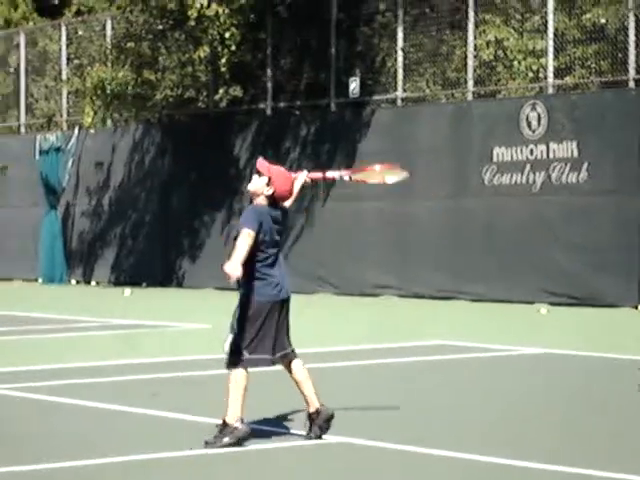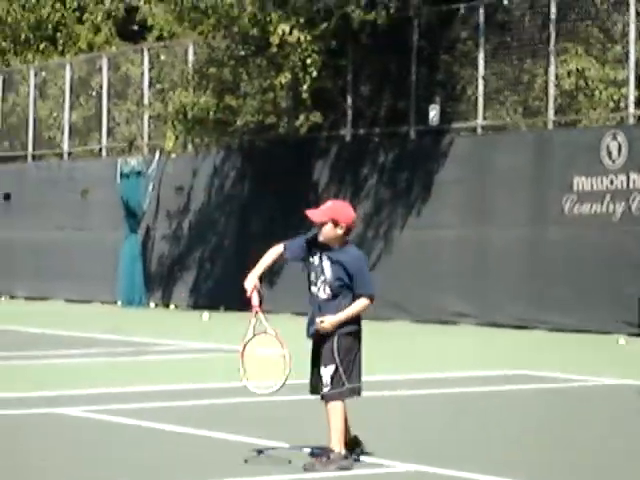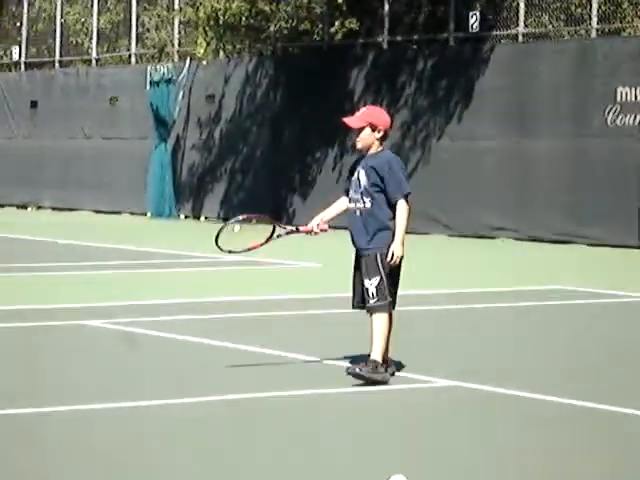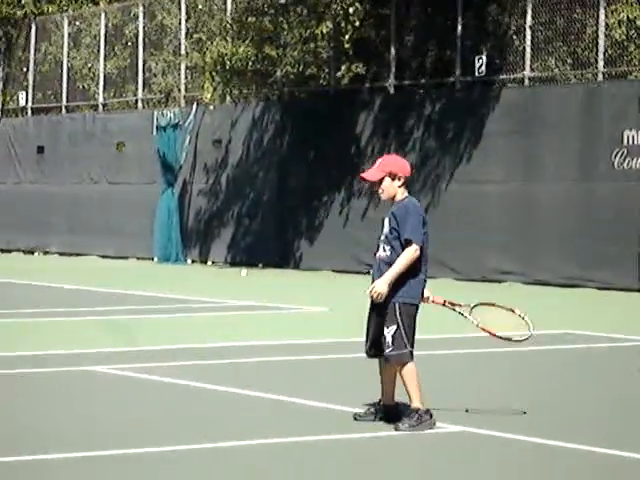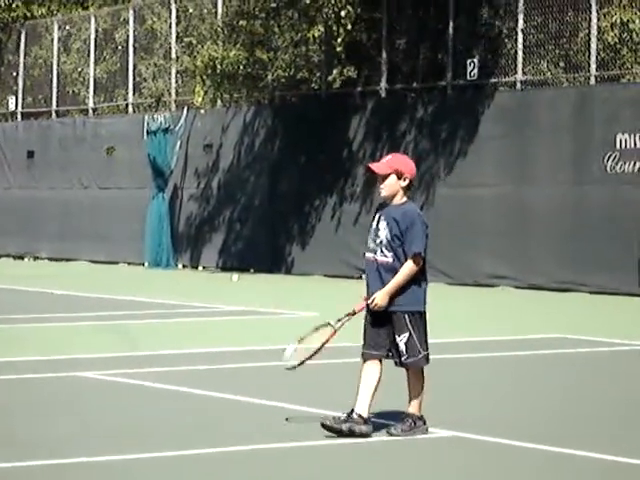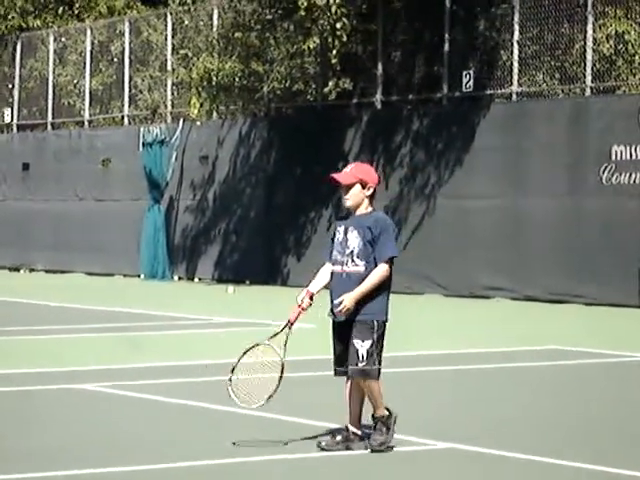
dt=0.5s
person 1, frame 1
left shoulder: (254, 213)
right shoulder: (277, 212)
left elbow: (247, 234)
right elbow: (286, 202)
left wrist: (235, 261)
right wrist: (297, 183)
left hip: (257, 297)
right hip: (278, 294)
left knee: (237, 358)
right knee: (287, 355)
left ankle: (233, 424)
right ankle: (317, 410)
person 1, frame 2
left shoulder: (354, 259)
right shoulder: (312, 243)
left elbow: (366, 298)
right elbow: (280, 249)
left wrist: (337, 319)
right wrist: (255, 274)
left hip: (341, 332)
right hip: (320, 331)
left knee: (333, 390)
right knee: (327, 390)
left ankle: (338, 453)
right ankle: (348, 441)
person 1, frame 3
left shoulder: (389, 162)
right shoulder: (360, 162)
left elbow: (402, 202)
right elbow: (349, 198)
left wrist: (399, 239)
right wrist: (323, 216)
left hip: (382, 246)
right hip: (364, 244)
left knee: (379, 303)
right knee: (375, 304)
left ankle: (377, 363)
right ankle: (382, 359)
person 1, frame 4
left shoulder: (410, 209)
right shoulder: (395, 210)
left elbow: (413, 249)
left wrist: (386, 281)
right wrist: (421, 287)
left hip: (402, 295)
right hip: (384, 294)
left knee: (399, 354)
right knee: (378, 351)
left ankle: (420, 413)
right ankle: (386, 406)
person 1, frame 5
left shoulder: (411, 216)
right shoulder: (382, 210)
left elbow: (415, 261)
left wrist: (387, 292)
right wrist: (374, 291)
left hip: (405, 301)
right hip: (378, 298)
left knee: (411, 360)
right knee: (372, 356)
left ankle: (415, 418)
right ankle: (359, 417)
person 1, frame 6
left shoulder: (380, 223)
right shoulder: (341, 223)
left elbow: (384, 267)
right elbow: (330, 263)
left wrist: (355, 295)
right wrist: (312, 288)
left hip: (368, 311)
right hip: (342, 310)
left knee: (363, 369)
right knee: (350, 371)
left ankle: (383, 416)
right ankle: (353, 431)
